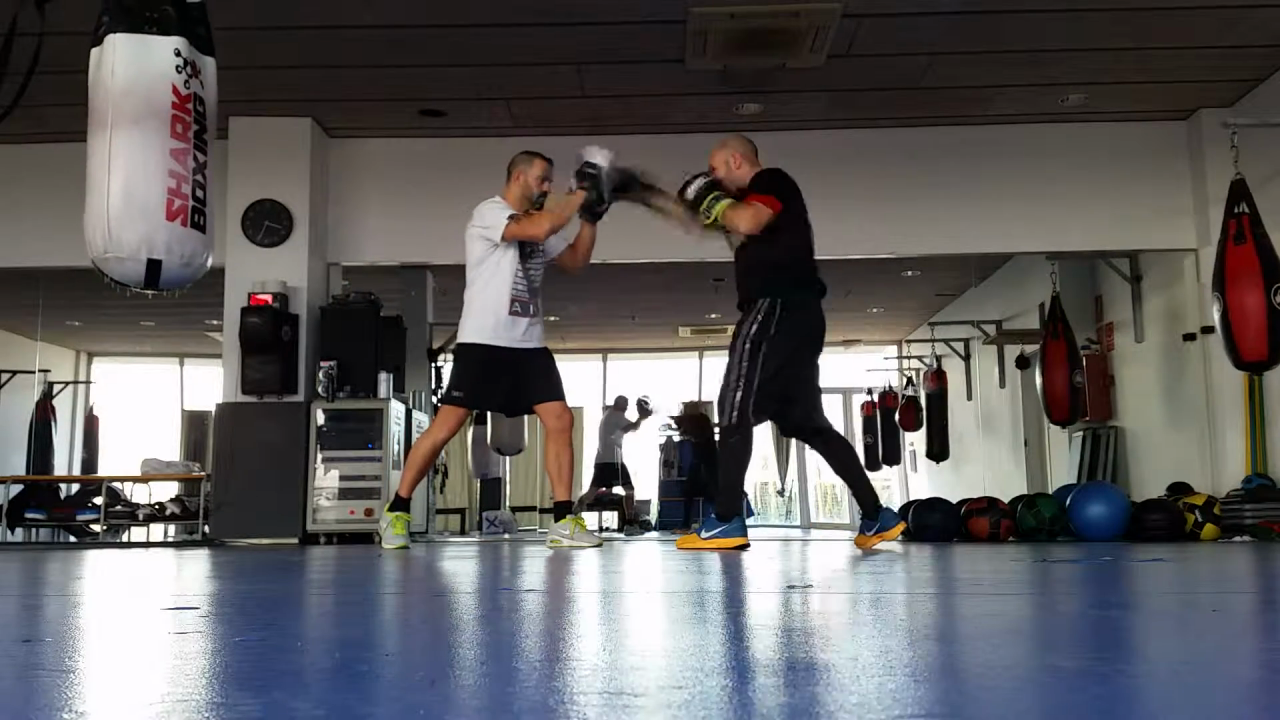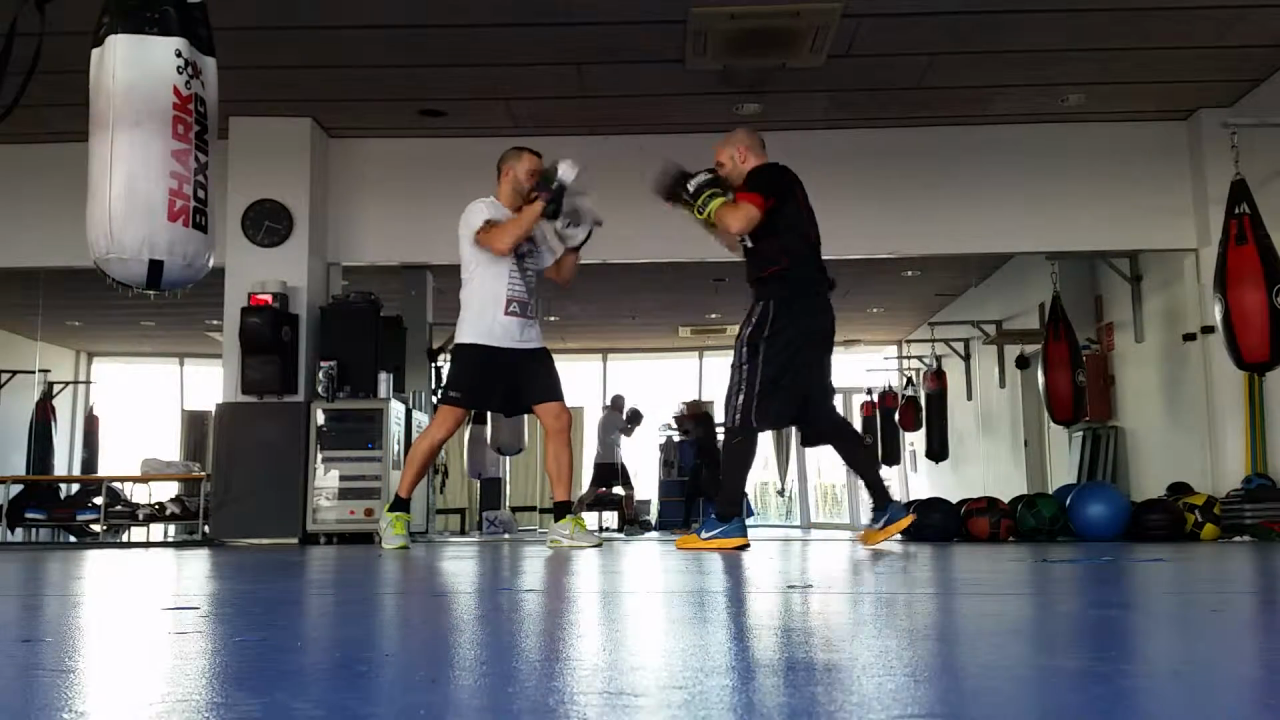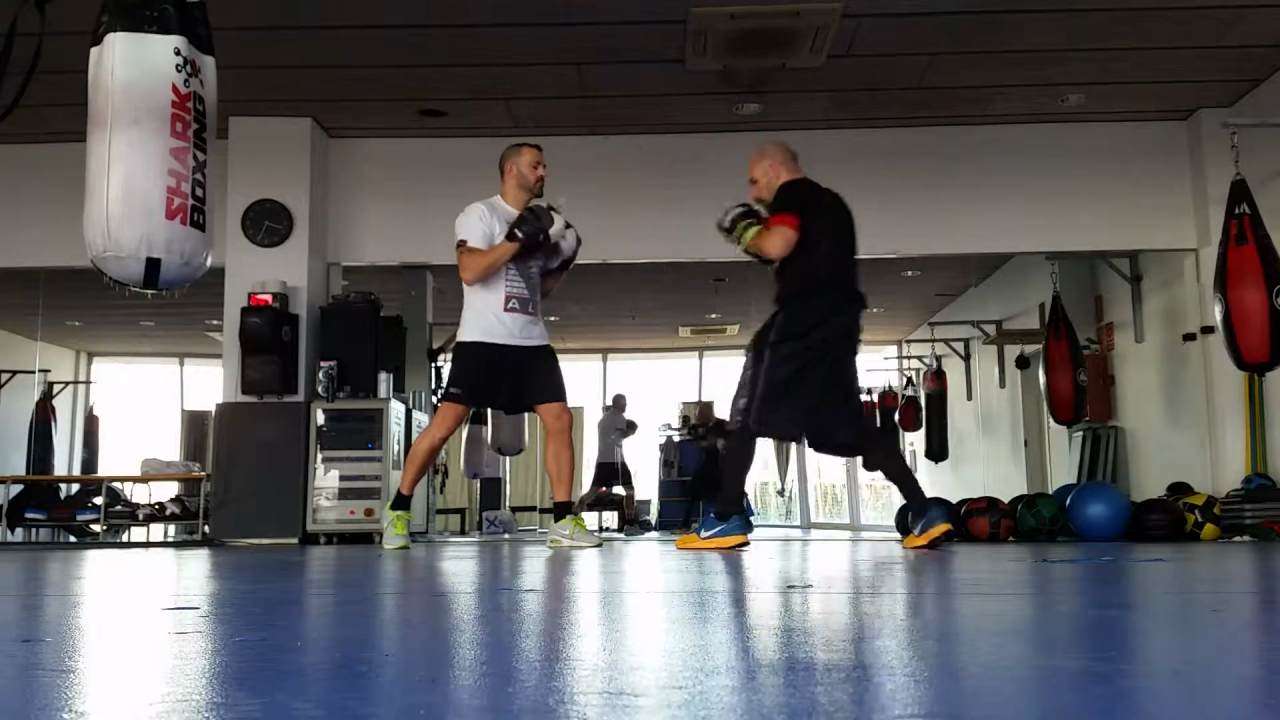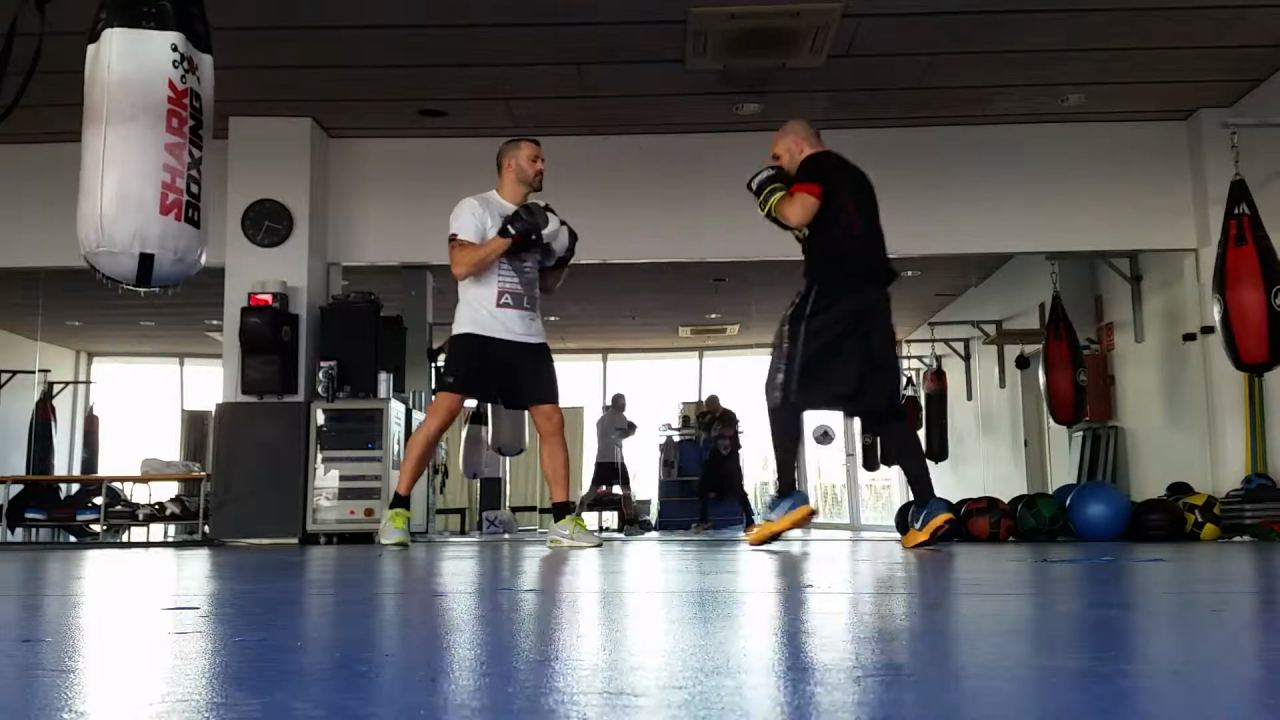
dt=0.2s
person 1, frame 1
left shoulder: (775, 184)
right shoulder: (769, 191)
left elbow: (746, 221)
right elbow: (722, 223)
left wrist: (706, 196)
left hip: (779, 310)
right hip: (788, 314)
left knee: (737, 412)
right knee: (807, 421)
left ankle: (726, 522)
right ankle: (876, 516)
person 1, frame 2
left shoulder: (767, 177)
right shoulder: (782, 185)
left elbow: (737, 224)
right elbow: (746, 239)
left wrist: (707, 197)
right wrist: (686, 194)
left hip: (782, 307)
right hip: (811, 309)
left knee: (743, 413)
right knee: (819, 415)
left ankle: (727, 522)
right ankle: (886, 508)
person 1, frame 3
left shoulder: (794, 193)
right shoulder: (831, 202)
left elbow: (776, 248)
left wrist: (743, 227)
right wrist: (760, 231)
left hip: (803, 318)
right hip: (839, 321)
left knee: (748, 414)
right knee: (849, 425)
left ankle: (726, 521)
right ankle: (926, 514)
person 1, frame 4
left shoulder: (817, 164)
right shoulder: (851, 175)
left elbow: (796, 214)
left wrist: (770, 191)
right wrist: (789, 218)
left hip: (832, 293)
right hip: (870, 296)
left knee: (785, 389)
right knee: (882, 408)
left ankle: (789, 498)
right ankle: (929, 507)
person 2, frame 1
left shoulder: (537, 224)
right shoulder: (490, 212)
left elbow: (576, 260)
right elbow: (541, 228)
left wrist: (590, 217)
right wrist: (582, 188)
left hip: (529, 344)
right hip: (484, 342)
left knee: (560, 421)
right knee: (447, 424)
left ankle: (564, 522)
right ankle: (397, 511)
person 2, frame 2
left shoulder: (535, 226)
right shoulder: (479, 212)
left elbow: (563, 276)
right elbow: (502, 242)
left wrist: (576, 241)
right wrist: (543, 200)
left hip: (528, 345)
right hip: (480, 341)
left knee: (559, 421)
right knee: (445, 424)
left ankle: (564, 522)
right ankle: (396, 511)
person 2, frame 3
left shoulder: (538, 223)
right shoulder: (480, 214)
right elbow: (470, 272)
left wrist: (562, 260)
right wrist: (517, 238)
left hip: (532, 342)
right hip: (483, 340)
left knee: (560, 421)
right knee: (446, 422)
left ankle: (564, 522)
right ankle: (398, 509)
person 2, frame 4
left shoulder: (537, 218)
right shoulder: (474, 208)
right elbow: (461, 265)
left wrist: (560, 257)
right wrist: (509, 234)
left hip: (528, 339)
right hip: (478, 334)
left knee: (551, 421)
right knee: (441, 414)
left ankle: (564, 522)
right ankle: (398, 510)
